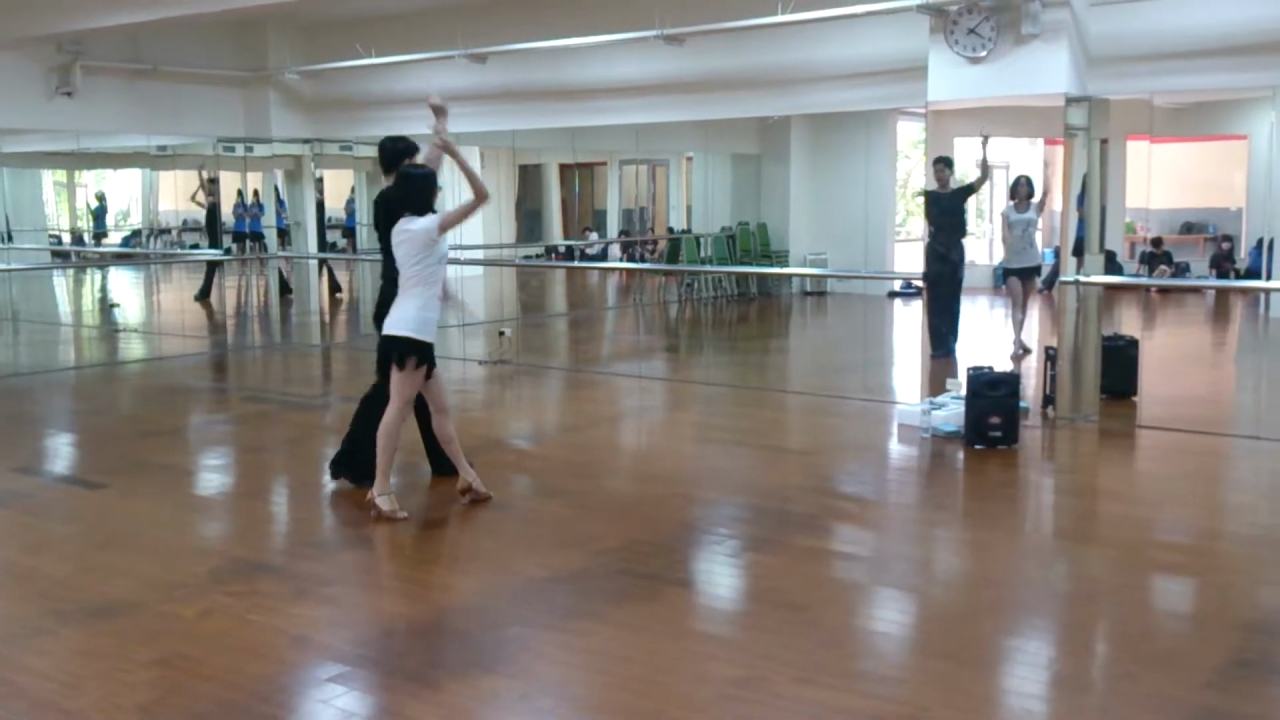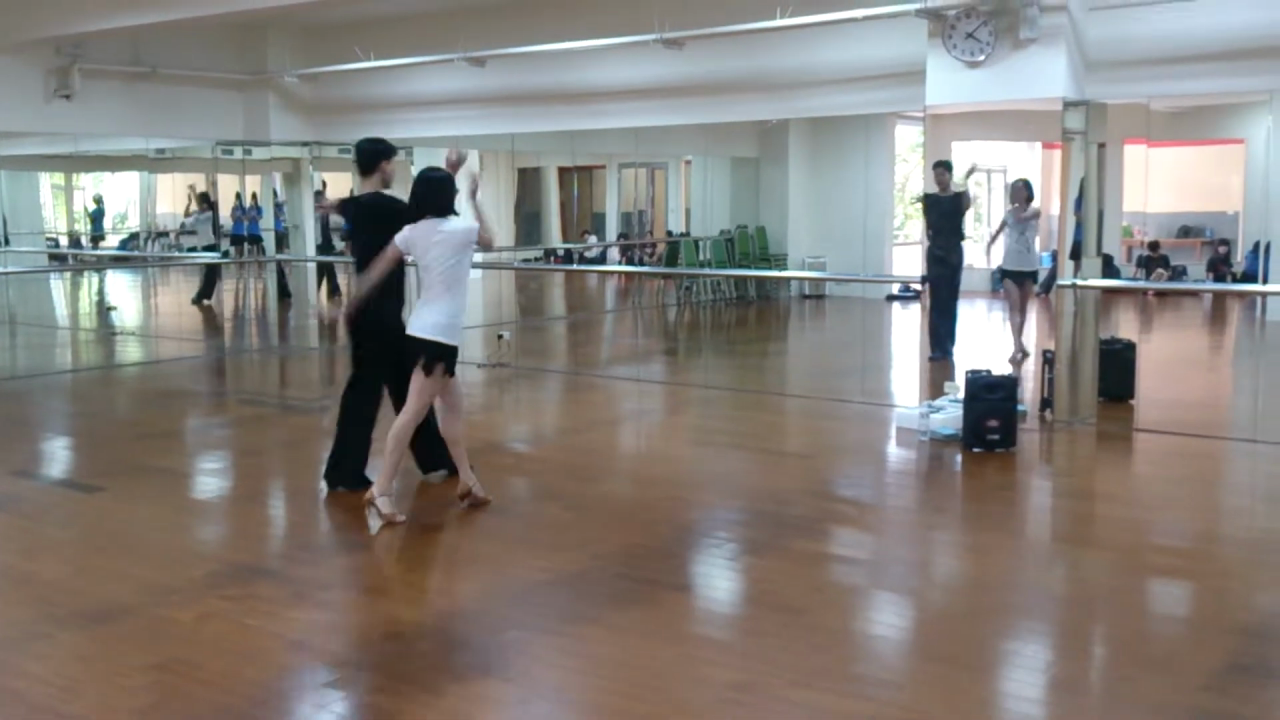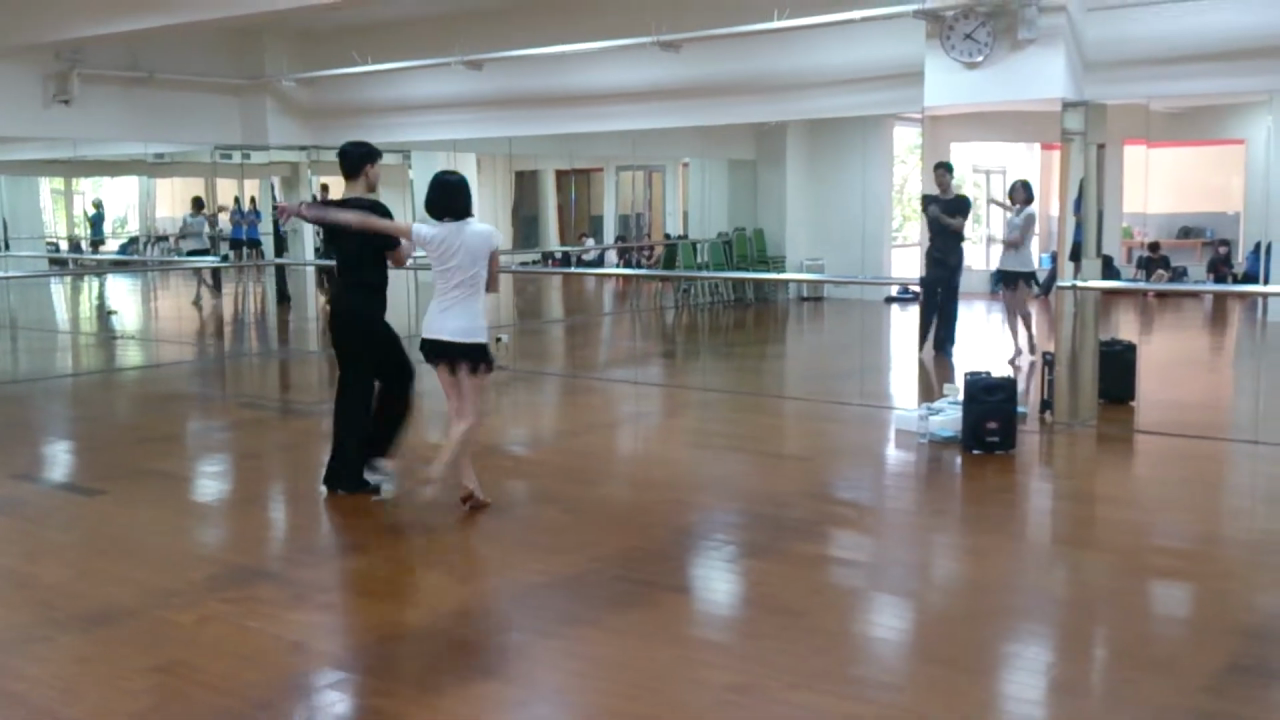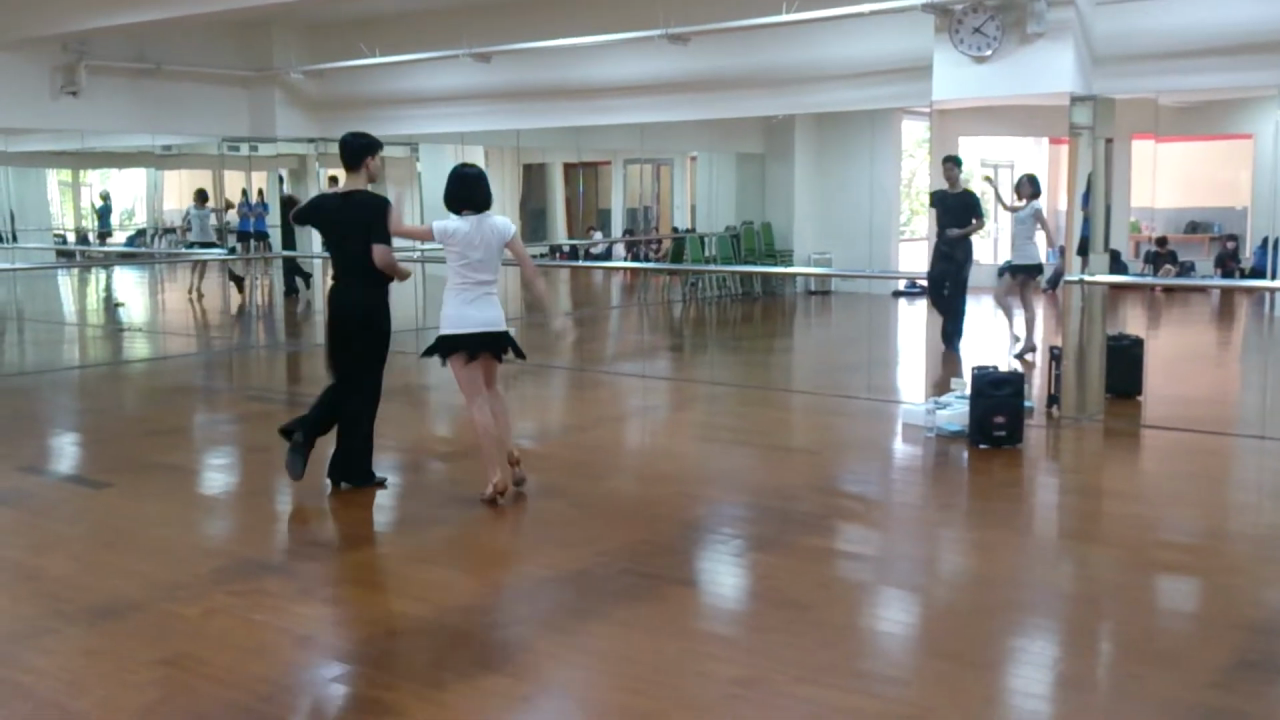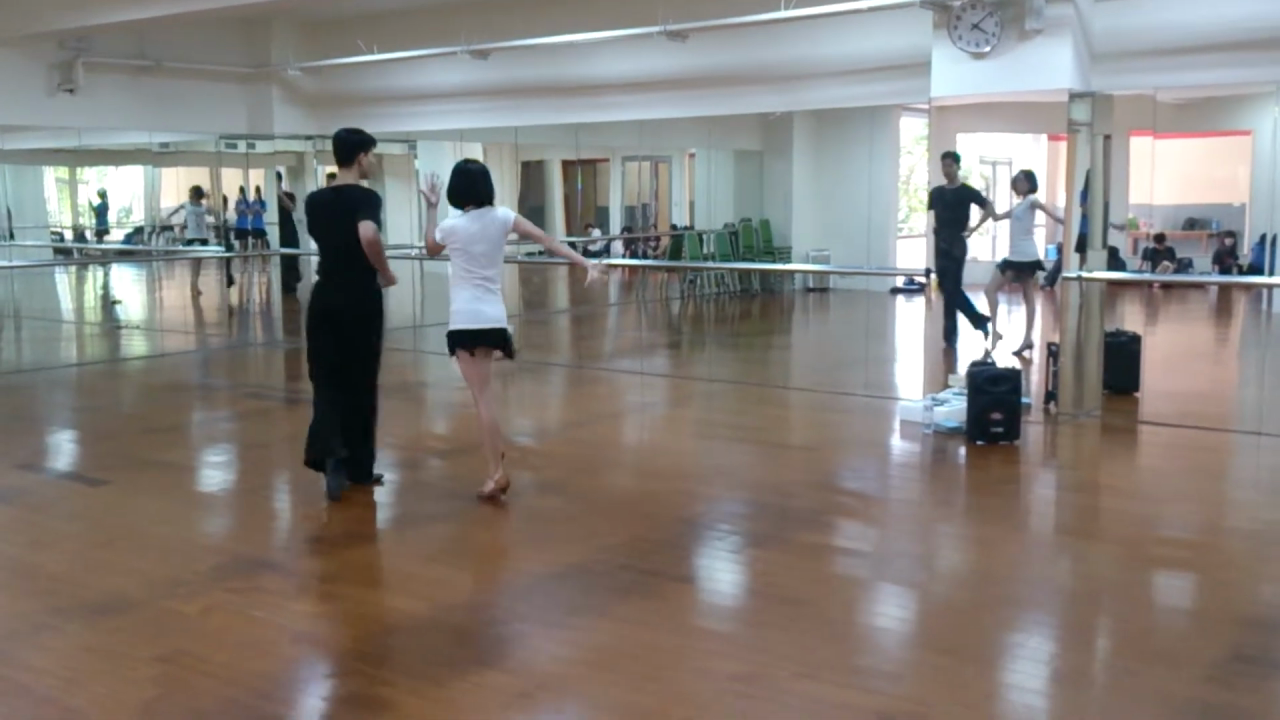
dt=0.2s
person 1, frame 1
left shoulder: (387, 203)
right shoulder: (398, 200)
right elbow: (433, 165)
right wrist: (441, 120)
right knee: (392, 386)
left ankle: (441, 460)
right ankle: (352, 463)
person 1, frame 2
left shoulder: (354, 206)
right shoulder: (388, 206)
left wrist: (337, 206)
left hip: (365, 308)
right hip: (381, 312)
left knee: (396, 382)
person 1, frame 3
left shoulder: (331, 210)
right shoulder: (375, 212)
left elbow: (291, 209)
right elbow: (399, 257)
left wrist: (290, 209)
right wrist: (406, 247)
left hip: (341, 310)
right hip: (364, 313)
left knee: (371, 382)
right ankle: (345, 474)
person 1, frame 4
left shoulder: (322, 203)
right shoulder: (377, 204)
left elbow: (295, 216)
right elbow: (382, 259)
right wrist: (400, 272)
left hip: (340, 300)
right hip: (369, 305)
left knee: (346, 380)
right knee: (363, 387)
left ankle: (304, 432)
right ankle: (351, 469)
person 1, frame 5
left shoulder: (314, 201)
right shoulder: (366, 198)
right elbow: (369, 236)
right wrist: (384, 273)
left hip: (324, 298)
right hip: (361, 299)
left knee: (328, 381)
right knee: (360, 384)
left ankle: (330, 455)
right ankle: (356, 467)
person 2, frame 1
left shoulder: (401, 228)
right shoulder: (430, 225)
right elbow: (481, 197)
right wrist: (455, 154)
left hip: (406, 328)
right hip: (411, 331)
left knee: (440, 406)
right knee: (398, 410)
left ankle: (466, 477)
right ankle: (380, 490)
person 2, frame 2
left shoulder: (410, 233)
right shoulder: (460, 228)
left elbow: (375, 273)
right elbow: (487, 241)
left wrist: (348, 304)
right wrist: (474, 202)
left hip: (422, 328)
right hip: (438, 333)
left knee: (453, 406)
right knee: (413, 413)
left ankle: (467, 481)
right ankle: (381, 491)
person 2, frame 3
left shoulder: (428, 233)
right shoulder: (486, 234)
left elbow: (368, 222)
right elbow: (491, 286)
left wrist: (315, 212)
left hip: (435, 332)
right hip: (469, 335)
left knee: (458, 408)
right knee: (470, 413)
left ankle: (469, 484)
right ankle: (440, 471)
person 2, frame 4
left shoulder: (449, 228)
right shoulder: (502, 226)
left elbow: (397, 230)
right elbow: (531, 273)
right wrist: (554, 314)
left hip: (457, 325)
right hip: (492, 323)
left knee: (477, 401)
right knee: (492, 390)
left ankle: (497, 476)
right ankle: (510, 459)
person 2, frame 5
left shoulder: (450, 227)
right shoulder: (502, 218)
left elbow: (430, 249)
right elbow: (549, 242)
left wrist: (432, 207)
right wrist: (587, 264)
left hip: (466, 319)
right hip: (494, 318)
left knee: (483, 397)
right knee: (484, 393)
left ankle: (497, 474)
right ankle: (495, 463)
person 3, frame 1
left shoulder: (959, 194)
right shoulder: (929, 197)
left elbow: (984, 178)
right elbow: (930, 222)
left wrist: (984, 148)
left hip: (955, 248)
right hip: (936, 249)
left knee: (953, 296)
right knee: (936, 297)
left ankle: (949, 342)
right ankle: (939, 344)
person 3, frame 2
left shoulder: (959, 196)
right shoulder: (930, 199)
left elbow: (966, 206)
left wrist: (966, 181)
left hip: (954, 250)
right hip: (936, 250)
left knee: (950, 300)
right knee: (937, 300)
left ankle: (946, 345)
right ankle: (937, 347)
person 3, frame 3
left shoulder: (962, 201)
right shoulder: (930, 200)
left elbow: (958, 226)
left wrist: (939, 216)
left hip: (953, 253)
right hip: (934, 252)
left knee: (949, 300)
right knee: (929, 296)
left ankle: (944, 344)
right ankle: (922, 339)
person 3, frame 4
left shoulder: (969, 197)
right shoulder: (938, 195)
left elbow: (980, 223)
left wrist: (961, 232)
left hip: (961, 248)
right hip: (942, 247)
left knee: (956, 293)
right knee: (934, 290)
left ankle: (952, 338)
right ankle: (951, 335)
person 3, frame 5
left shoulder: (967, 191)
right shoulder: (936, 192)
left elbow: (989, 210)
right elbow: (925, 211)
left hip: (956, 243)
right hip: (940, 243)
left knee: (950, 289)
right knee: (948, 287)
left ankle: (950, 334)
right ankle: (979, 321)
person 4, frame 1
left shoulder: (1036, 207)
right shoulder: (1008, 211)
left elbow: (1045, 192)
right elbow: (1005, 234)
left wrist: (1045, 170)
right wrist: (1006, 251)
left hip: (1031, 261)
right hip: (1012, 262)
left knee: (1024, 302)
right knee: (1017, 303)
left ankle: (1019, 339)
right ankle: (1017, 342)
person 4, frame 2
left shoulder: (1034, 211)
right shoulder: (1010, 212)
left elbow: (1020, 219)
right elbow: (1001, 228)
right wrist: (990, 243)
left hip: (1028, 265)
right hip: (1010, 264)
left knee: (1023, 306)
right knee: (1013, 306)
left ankle: (1019, 342)
right ankle: (1016, 346)
person 4, frame 3
left shoulder: (1029, 213)
right shoulder: (1015, 210)
left elbow: (1020, 240)
right elbow: (1004, 205)
right wrist: (992, 200)
left hip: (1022, 267)
right hip: (1006, 266)
left knee: (1021, 307)
right knee: (1010, 308)
left ankle: (1031, 339)
right ankle: (1017, 347)
person 4, frame 4
left shoulder: (1035, 207)
right shoulder: (1024, 208)
left elbow: (1047, 230)
right elbow: (1008, 207)
right wrist: (995, 188)
left hip: (1026, 260)
right hip: (1019, 260)
left knee: (1000, 295)
right knee: (1026, 301)
left ankle: (1012, 332)
right ankle: (1029, 341)
person 4, frame 5
left shoulder: (1032, 201)
right shoulder: (1018, 206)
left elbow: (1051, 214)
right elbow: (997, 217)
left hip: (1023, 256)
right hip: (1019, 256)
left knee: (991, 289)
right knee: (1028, 298)
left ankle: (995, 331)
right ankle: (1028, 339)
